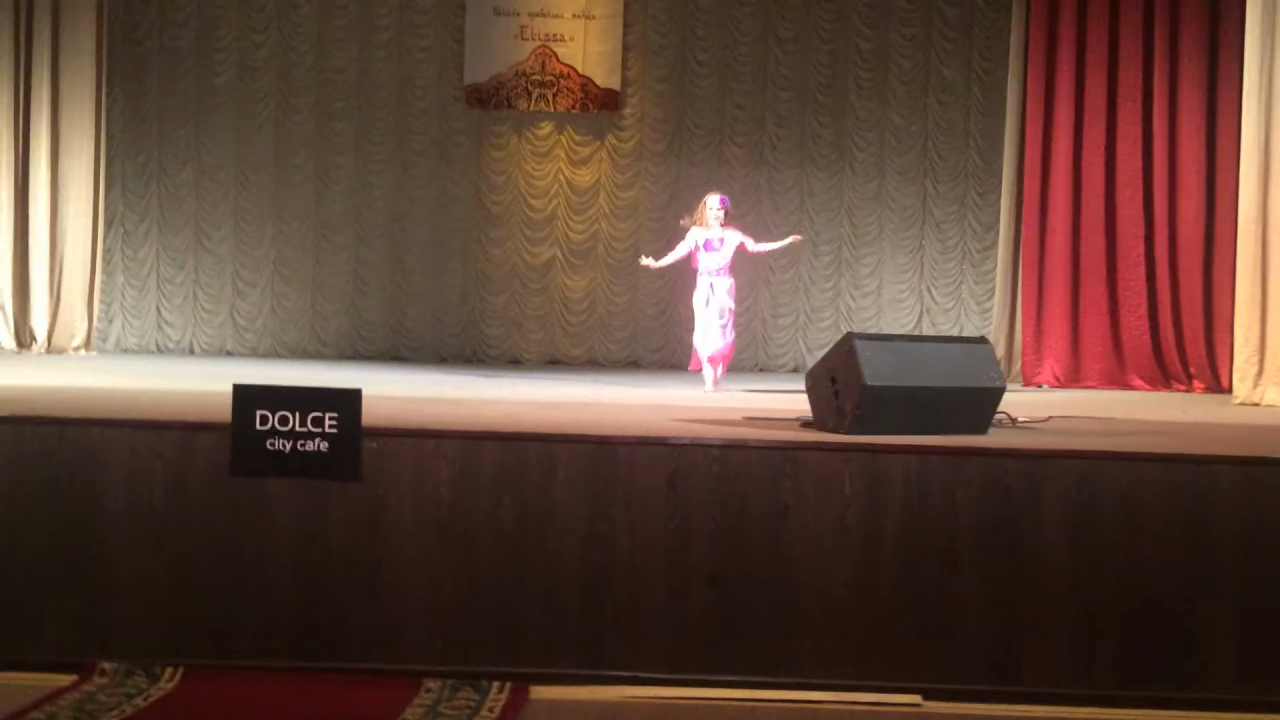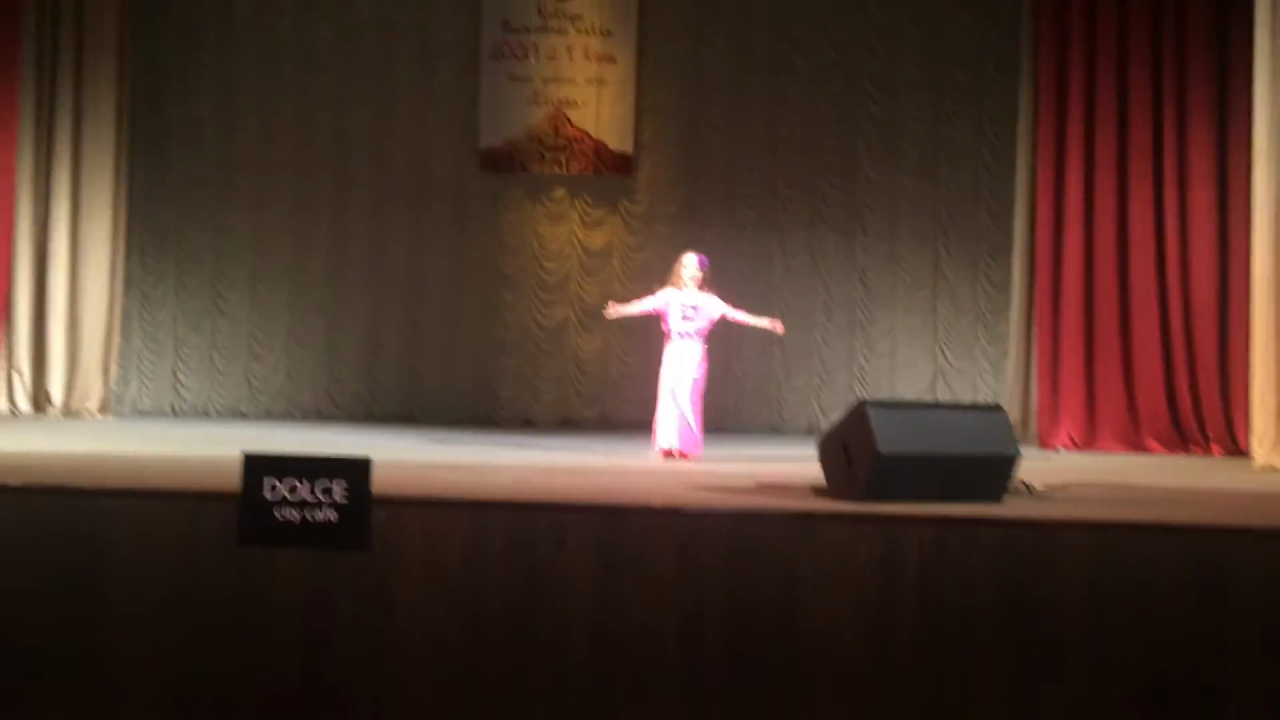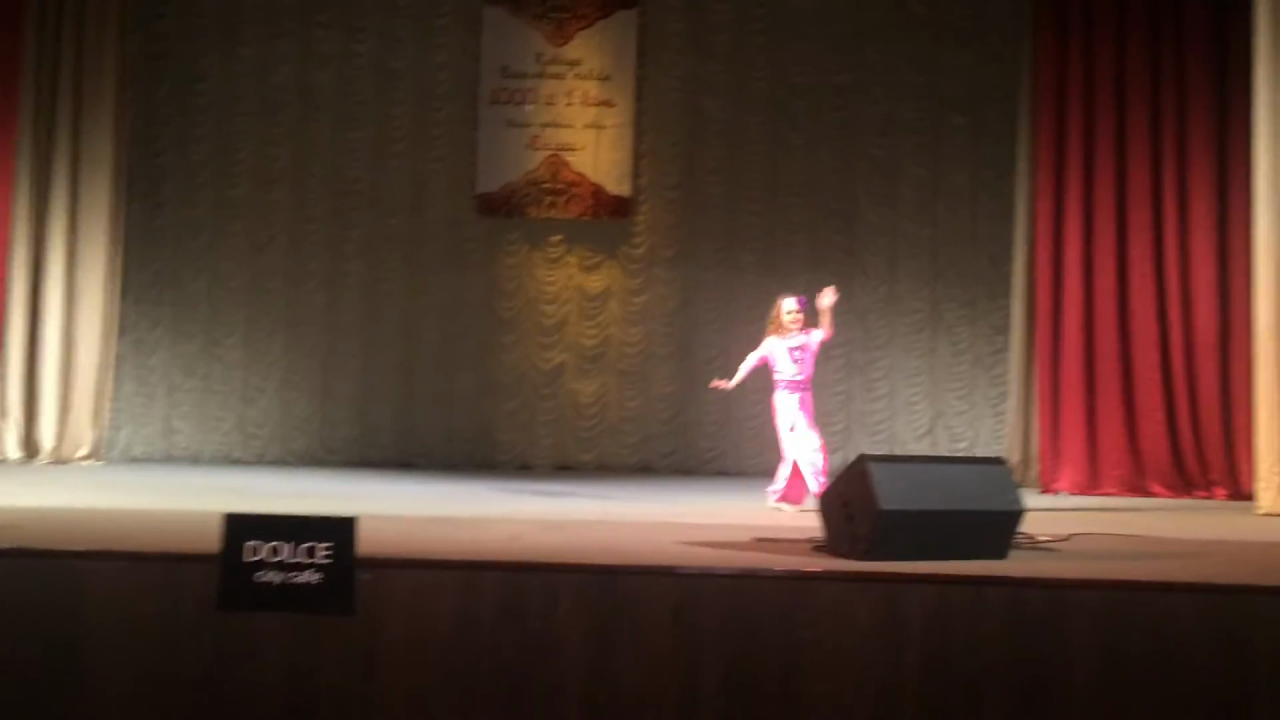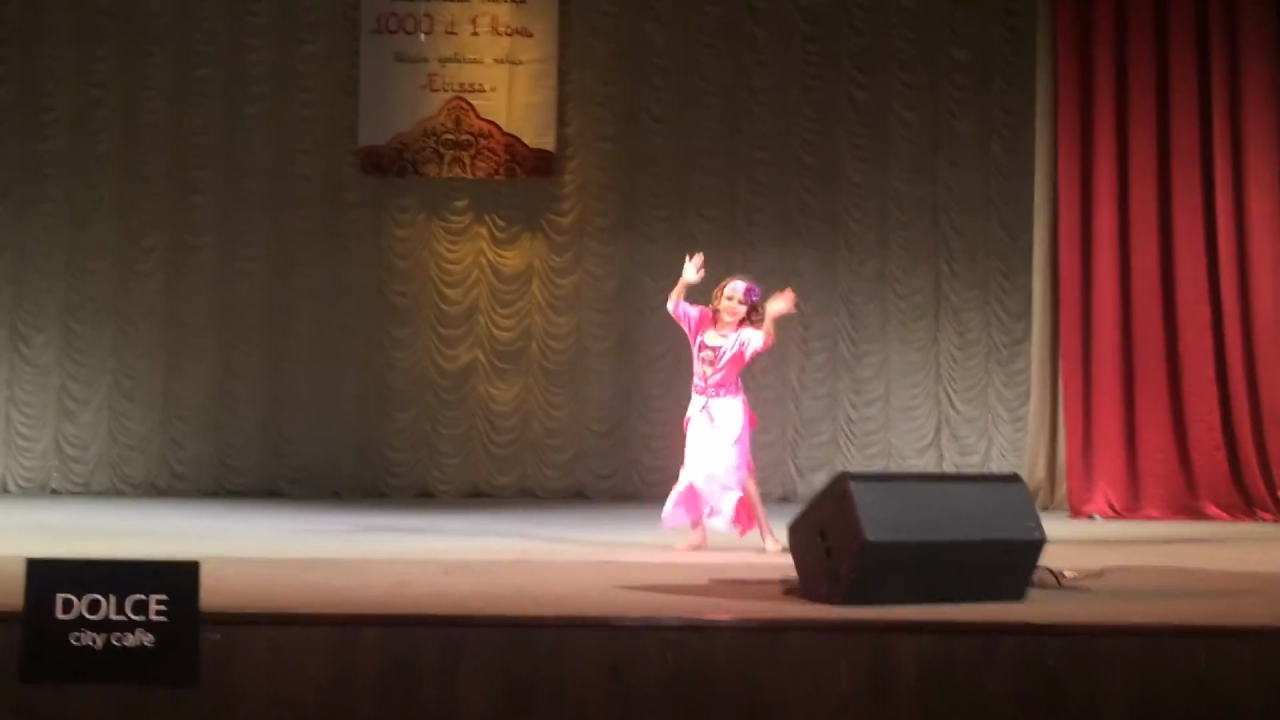
dt=1s
person 1, frame 1
left shoulder: (731, 234)
right shoulder: (696, 233)
left elbow: (754, 246)
right elbow: (681, 251)
left wrist: (784, 242)
right wrist: (657, 263)
left hip: (723, 284)
right hip: (703, 285)
left knee: (720, 329)
right knee: (703, 330)
left ankle: (714, 376)
right ankle: (707, 371)
person 1, frame 2
left shoulder: (709, 300)
right shoulder: (668, 295)
left elbow: (734, 314)
right elbow: (645, 305)
left wrist: (765, 322)
right wrist: (620, 310)
left hip: (694, 351)
right hip: (674, 350)
left knee: (688, 397)
right knee: (668, 395)
left ankle: (683, 446)
right ankle: (664, 445)
person 1, frame 3
left shoulder: (809, 337)
right shoulder: (773, 342)
left elbow: (826, 333)
right elbow: (753, 360)
left wrist: (825, 309)
right wrist: (732, 382)
left hip: (804, 397)
right hip: (785, 398)
left knee: (803, 448)
right knee: (809, 445)
left ankle: (780, 496)
person 1, frame 4
left shoulder: (746, 334)
right shoulder: (702, 319)
left elbow: (764, 340)
right elbow: (673, 306)
left wrist: (771, 316)
right wrist: (684, 282)
left hip: (729, 406)
right hip: (700, 404)
left knee: (737, 468)
right knee: (694, 468)
left ankle: (766, 532)
right ankle: (698, 531)
